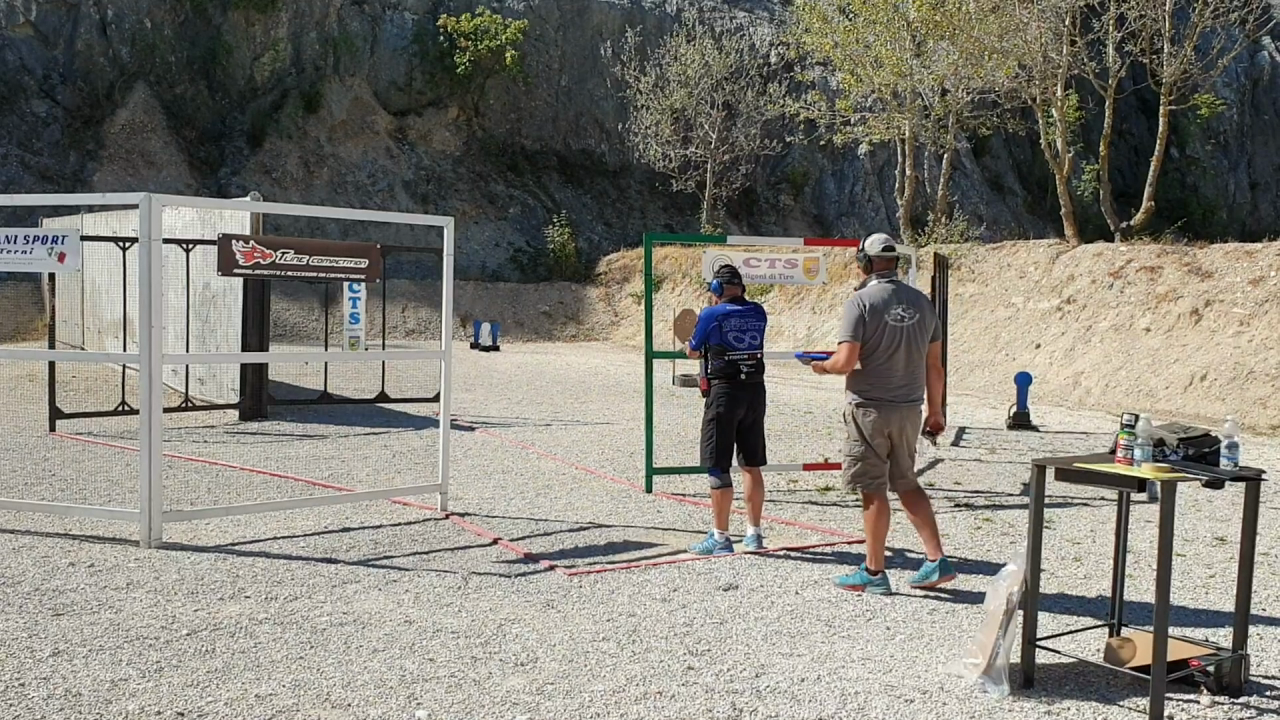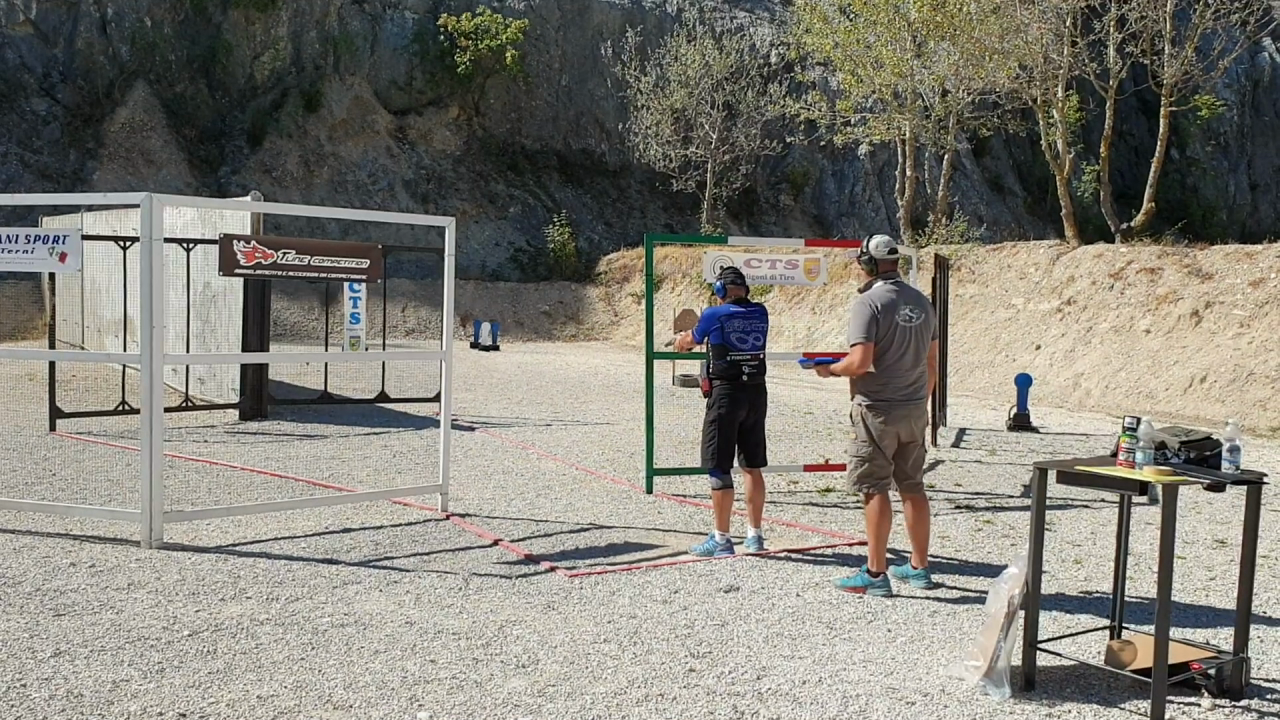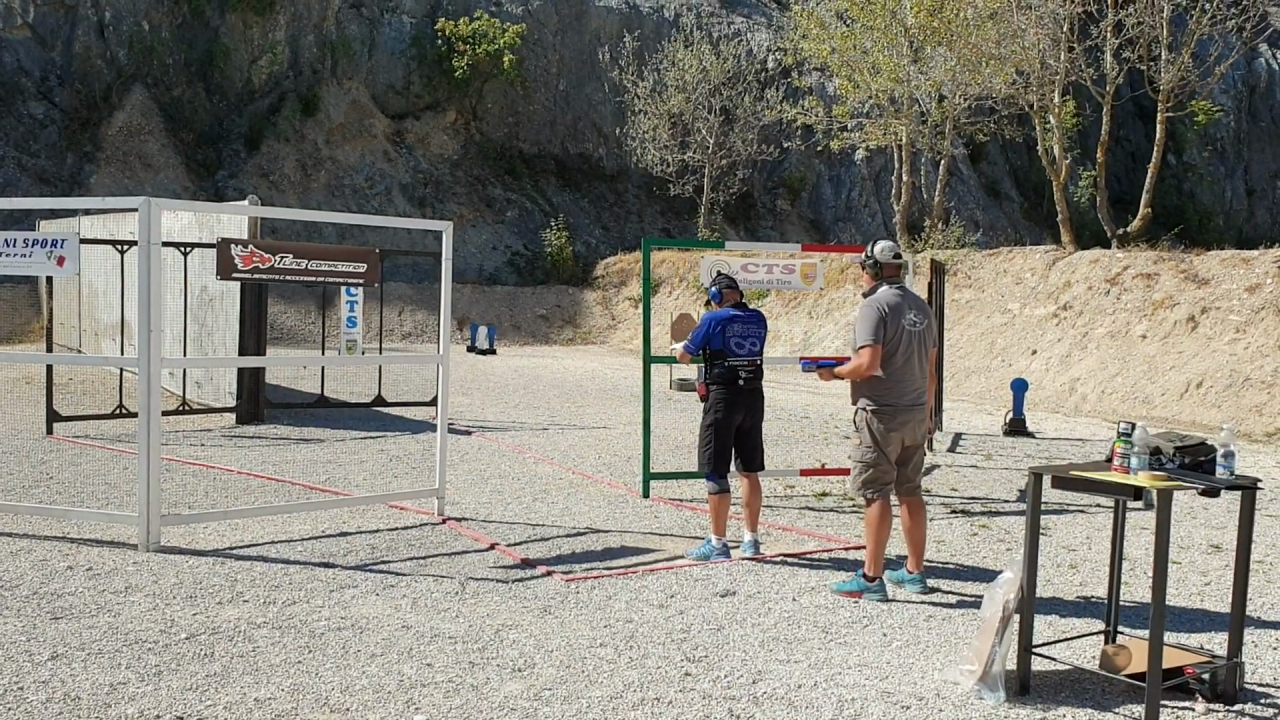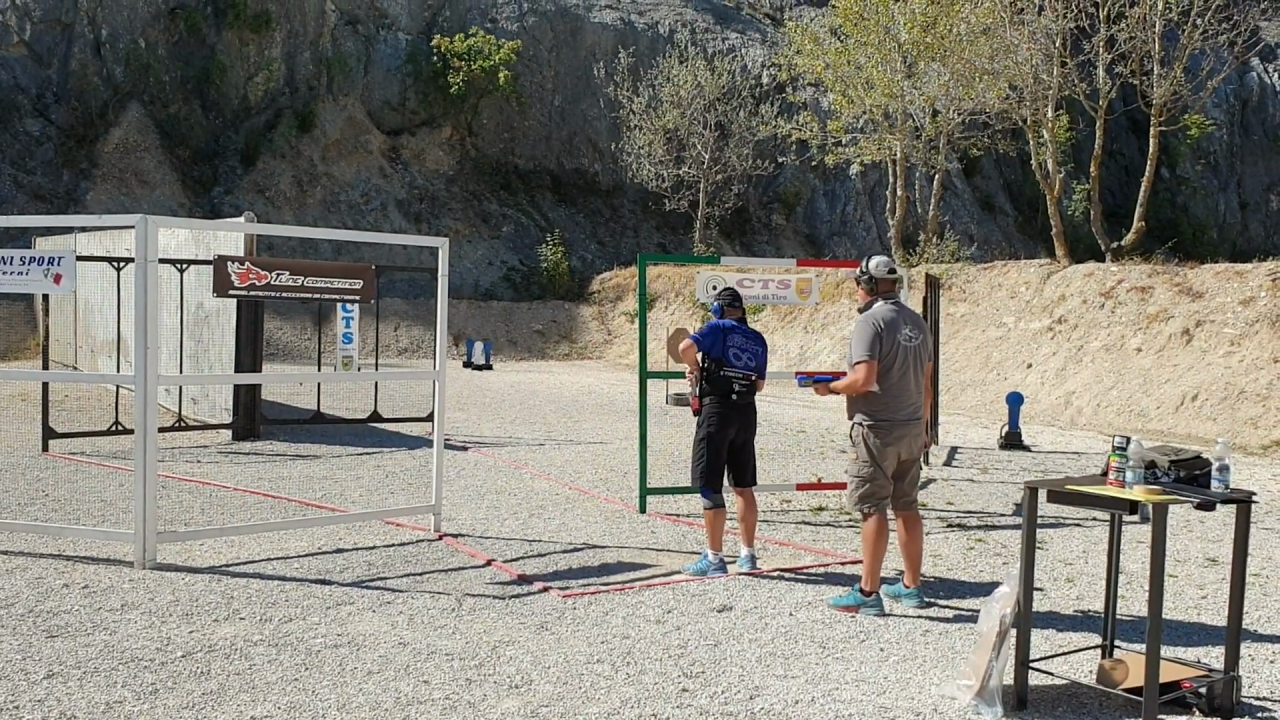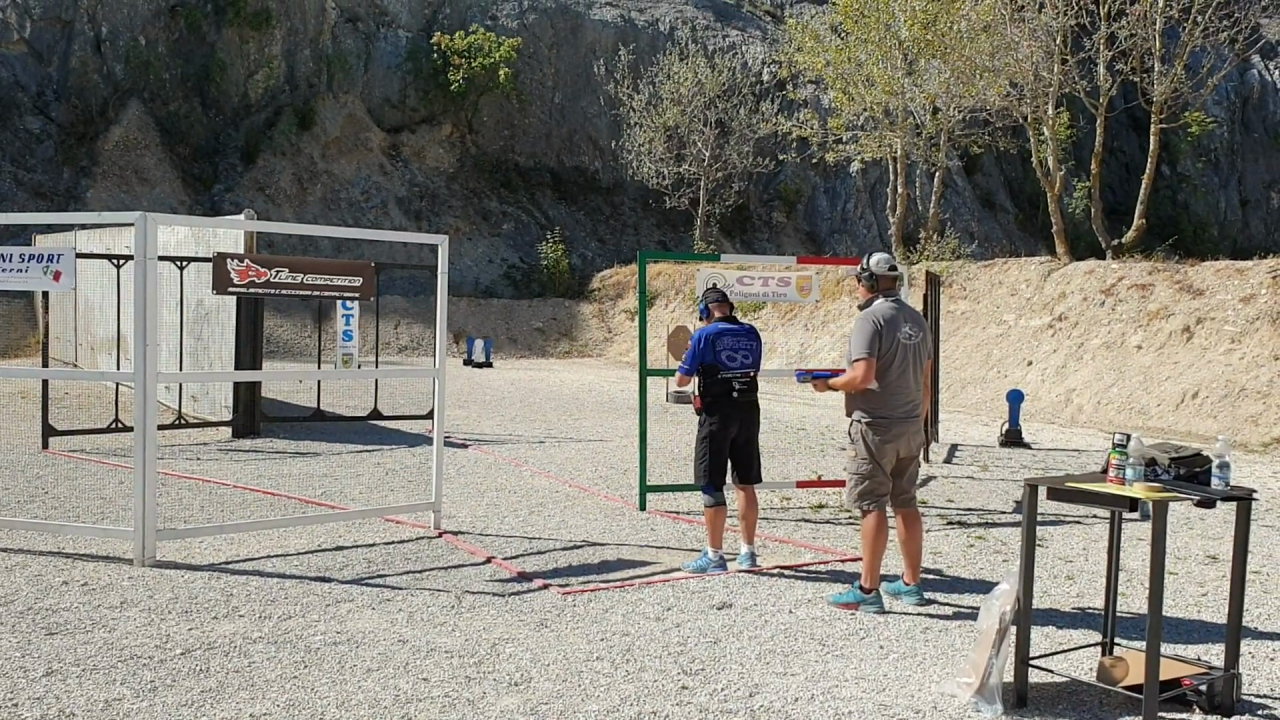
dt=0.7s
person 1, frame 1
left shoulder: (861, 301)
right shoulder: (921, 301)
left elbow: (847, 361)
right elbow: (933, 364)
left wrist: (823, 366)
right wrist: (935, 411)
left hip: (869, 409)
right hip: (908, 410)
left knee: (873, 490)
right knee: (907, 485)
left ankle: (874, 572)
right ankle: (937, 560)
person 1, frame 2
left shoulder: (868, 302)
right shoulder: (920, 301)
left elbow: (861, 362)
right elbow: (931, 361)
left wrist: (830, 369)
left hip: (877, 410)
right hip: (914, 410)
left knee: (874, 489)
right knee: (913, 488)
left ankle: (875, 573)
right ankle: (919, 568)
person 1, frame 3
left shoulder: (875, 305)
right shoulder: (921, 306)
left elbow: (868, 364)
right elbow: (930, 369)
left wrist: (834, 372)
right wrist: (926, 413)
left hip: (881, 415)
right hip: (915, 415)
left knee: (876, 493)
right knee: (910, 491)
left ankle: (871, 578)
right ankle: (914, 572)
person 1, frame 4
left shoulder: (870, 321)
right shoulder: (917, 322)
left elbow: (864, 380)
right elbow: (926, 384)
left wrist: (830, 387)
right wrist: (922, 426)
left hip: (878, 430)
right hip: (911, 430)
left knee: (873, 508)
right knee: (907, 506)
left ankle: (868, 593)
right ankle: (911, 586)
person 1, frame 5
left shoulder: (871, 318)
right shoulder: (917, 319)
left elbow: (862, 376)
right elbow: (925, 381)
left wrist: (829, 384)
left hip: (875, 427)
right hip: (910, 428)
left knee: (872, 505)
right knee: (906, 503)
left ankle: (868, 590)
right ankle: (910, 583)
person 2, frame 1
left shoulder: (711, 315)
right shoulder: (758, 313)
left elbow: (692, 351)
left wrist: (697, 348)
left hip: (724, 393)
right hip: (755, 392)
left knee: (718, 468)
right knee: (752, 465)
left ankle: (720, 538)
right ankle: (754, 533)
person 2, frame 2
left shoulder: (714, 315)
right shoulder: (760, 313)
left elbow: (692, 339)
left wrist: (681, 341)
left hip: (726, 394)
right hip: (756, 393)
left knee: (719, 469)
right knee: (753, 466)
left ankle: (721, 539)
right ankle: (754, 535)
person 2, frame 3
left shoulder: (714, 319)
right shoulder: (758, 319)
left elbow: (686, 355)
left wrist: (679, 349)
left hip: (723, 398)
right hip: (753, 398)
left knee: (715, 472)
right knee: (749, 470)
left ankle: (717, 543)
right ankle: (751, 539)
person 2, frame 4
left shoulder: (718, 328)
right shoulder: (758, 339)
left elbow: (686, 346)
left wrist: (693, 367)
left hip: (717, 412)
right hip: (746, 413)
left knee: (710, 488)
right knee: (744, 486)
left ankle: (714, 558)
right ankle: (747, 554)
person 2, frame 5
left shoulder: (704, 335)
right shoulder: (751, 333)
left elbow: (681, 380)
left wrist: (695, 366)
left hip: (717, 412)
right hip: (749, 410)
left knee: (712, 485)
right knee: (745, 483)
left ankle: (714, 556)
right ankle: (748, 552)
